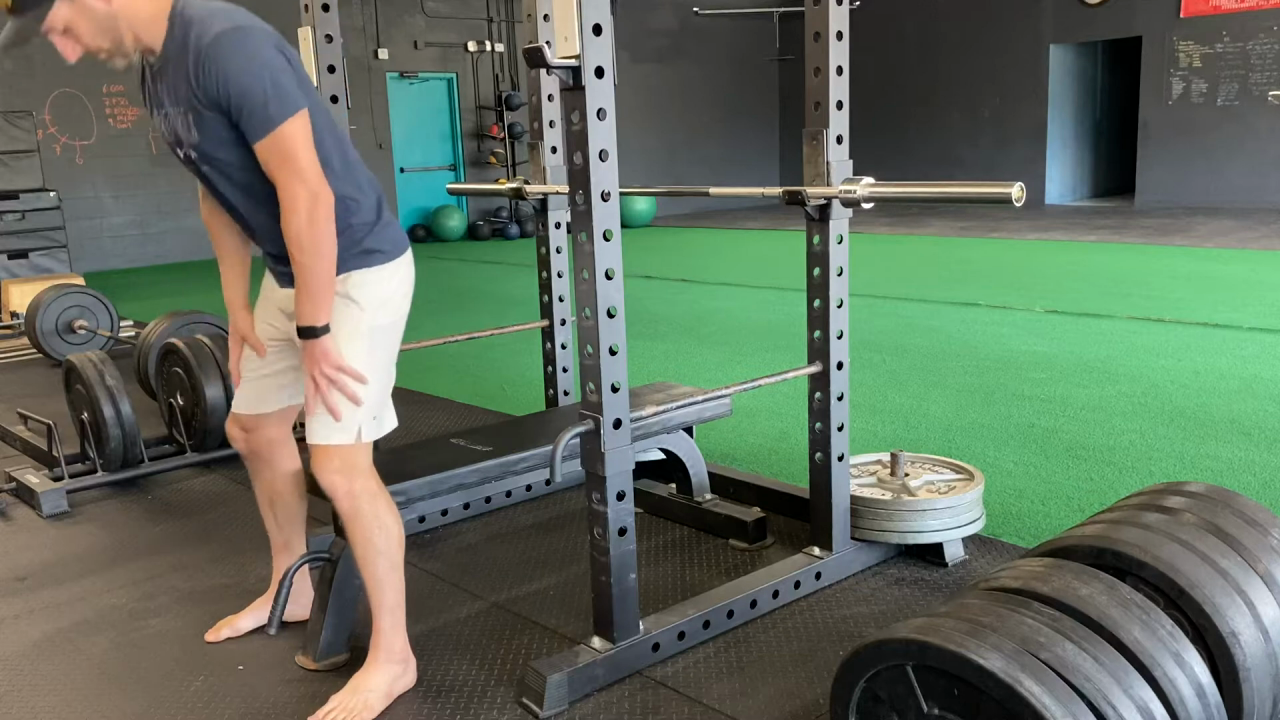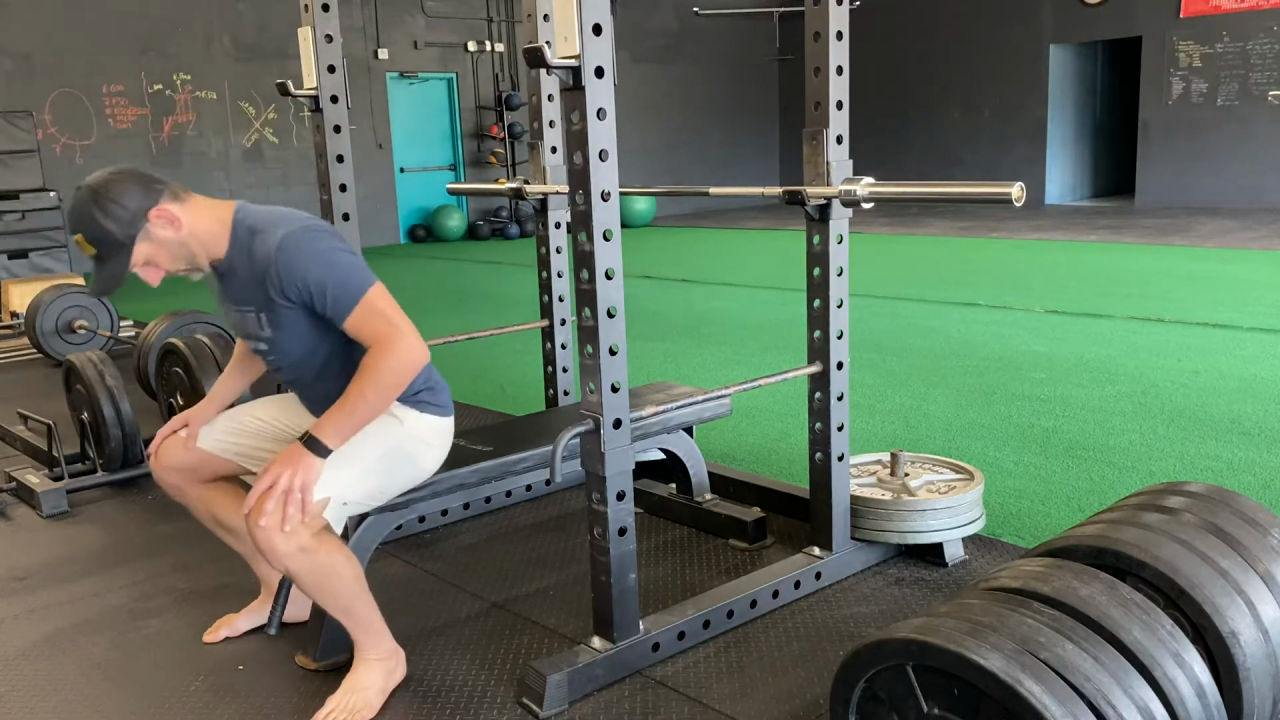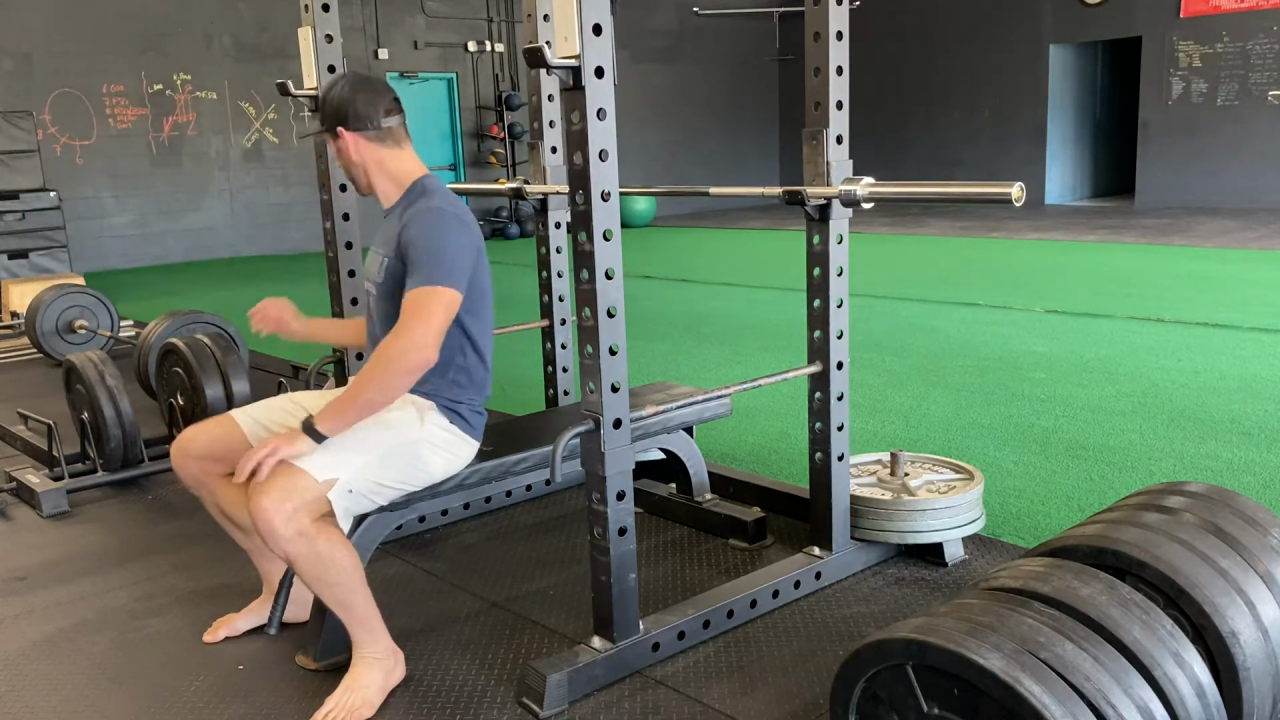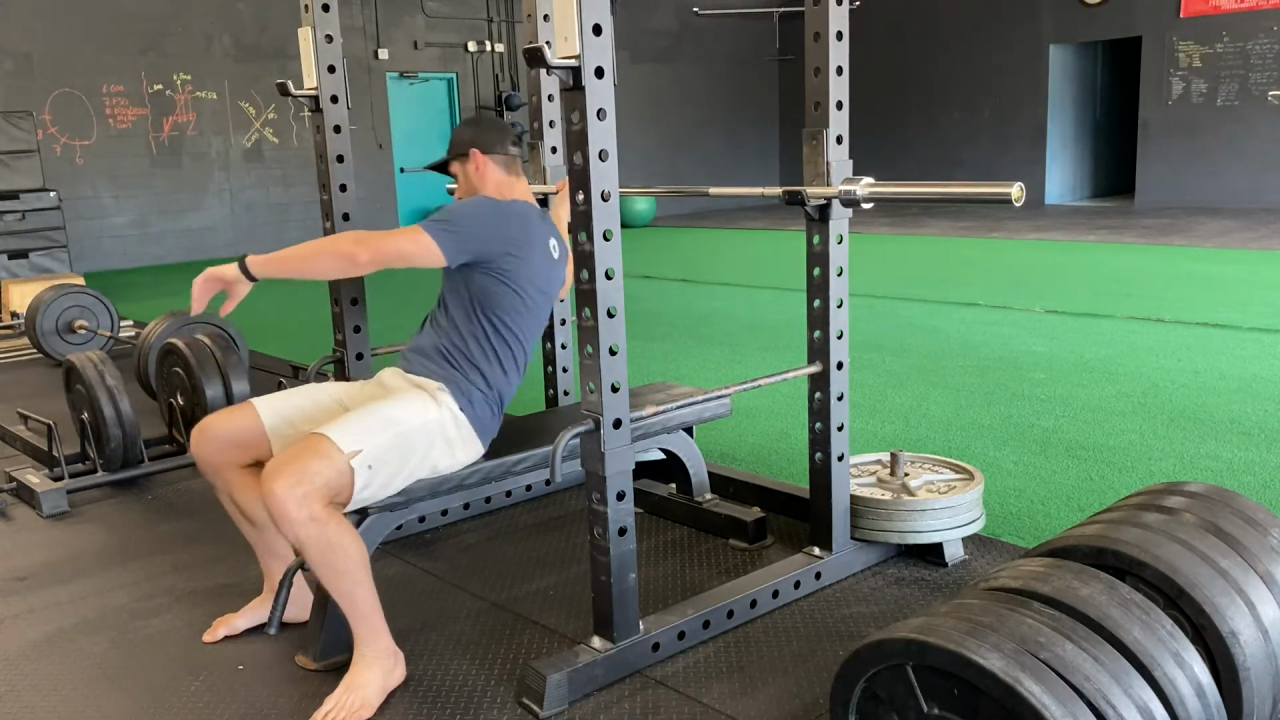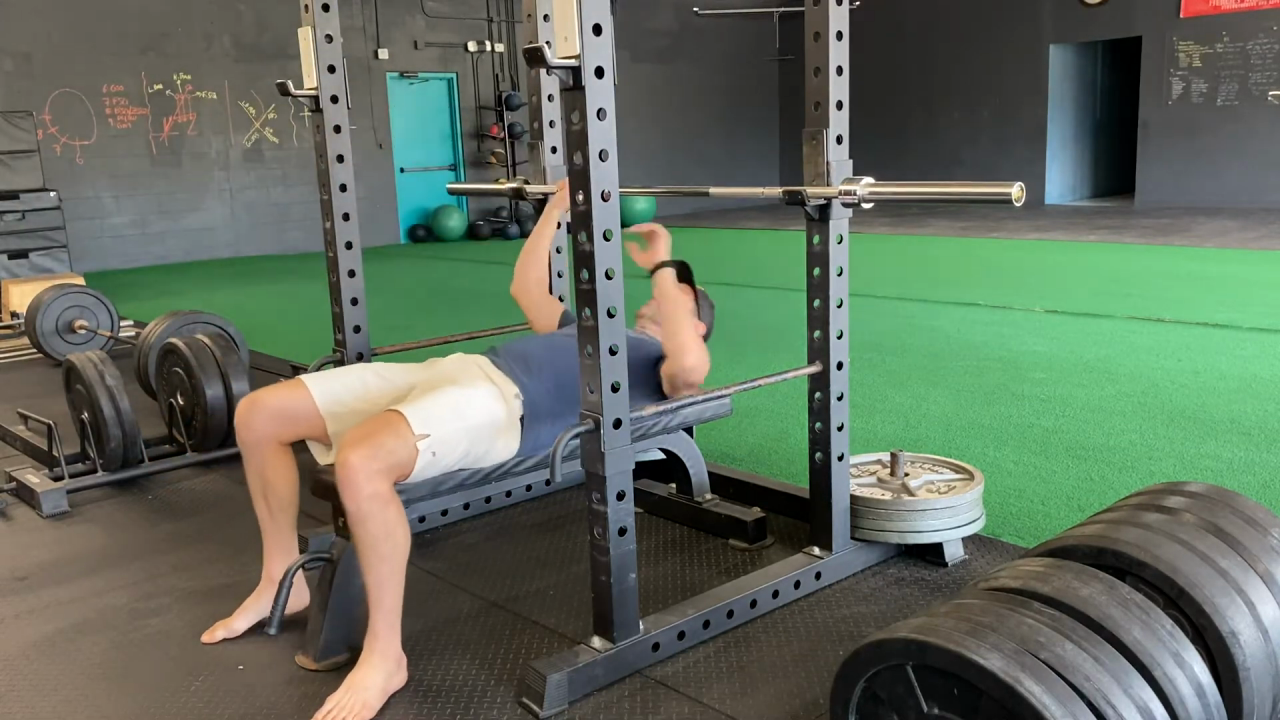
dt=1s
person 1, frame 1
right shoulder: (152, 62)
left elbow: (309, 192)
left wrist: (315, 330)
right wrist: (237, 306)
left hip: (357, 268)
right hip: (289, 272)
left knee: (339, 463)
right knee: (254, 431)
left ankle: (391, 657)
right ankle: (290, 589)
person 1, frame 2
left shoulder: (289, 246)
right shoulder: (219, 249)
left elbow: (405, 347)
left wrist: (313, 448)
right wrist: (212, 405)
left hip: (405, 414)
right hip: (328, 403)
left knee: (273, 519)
right knee: (173, 459)
left ankle: (380, 654)
right ankle: (283, 590)
person 1, frame 3
left shoulder: (435, 220)
right shoulder: (398, 214)
left elbow: (416, 348)
left wrist: (311, 431)
right wrist: (300, 329)
left hip: (432, 416)
right hip: (372, 397)
left knee: (274, 502)
right knee: (193, 451)
left ankle: (377, 653)
right ankle: (284, 588)
person 1, frame 4
left shoulder: (491, 216)
right shoulder: (545, 237)
left elbow: (366, 252)
right elbow: (560, 286)
left wrist: (248, 267)
right wrist: (563, 210)
left hip: (445, 411)
right hip: (397, 386)
left knee: (288, 488)
right knee: (213, 440)
left ankle: (378, 653)
right ankle: (285, 588)
person 1, frame 5
left shoulder: (661, 364)
left elbow: (693, 366)
right elbow: (526, 288)
left wrist: (662, 266)
right wrist: (558, 206)
left hip: (501, 403)
right hip: (449, 372)
left knee: (359, 463)
right knee: (258, 415)
left ankle: (384, 655)
right ankle: (281, 579)
